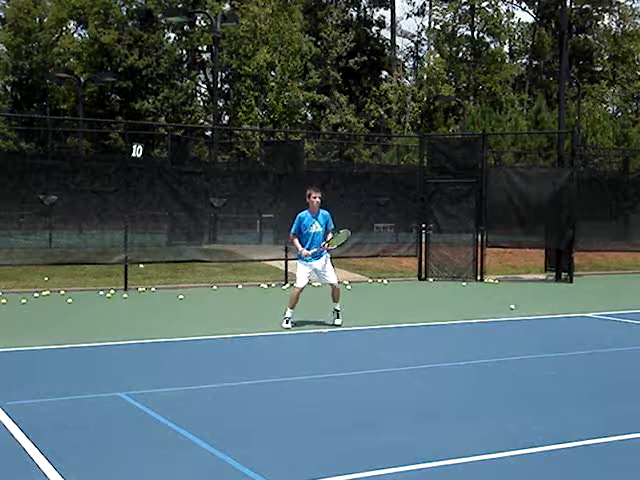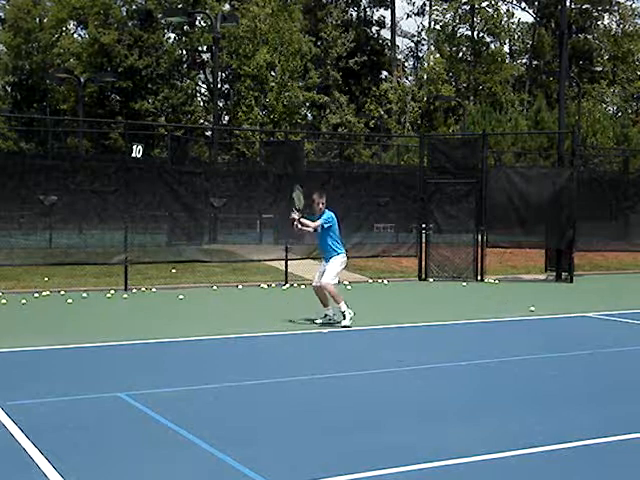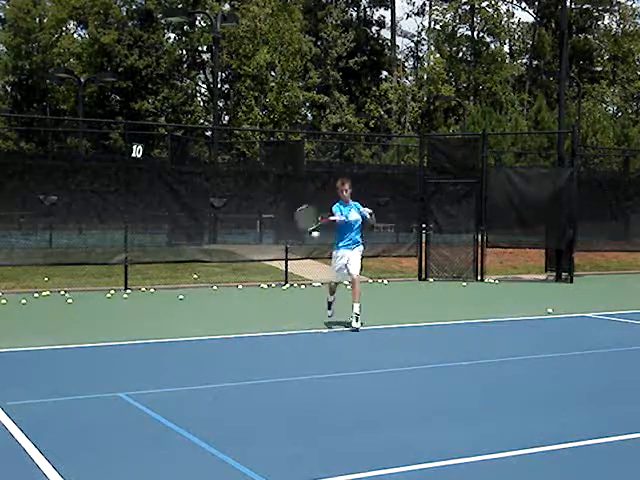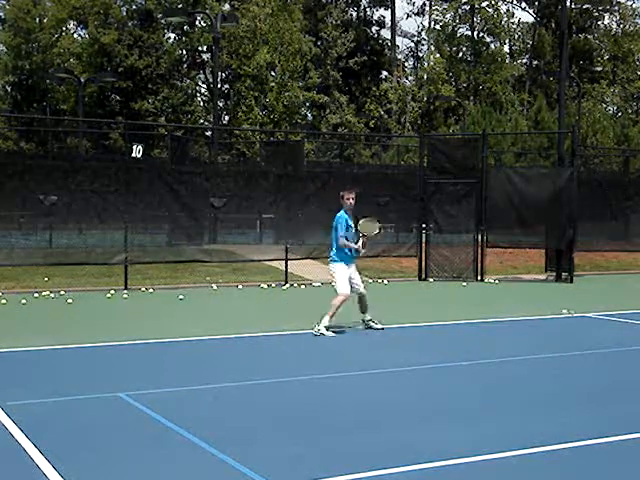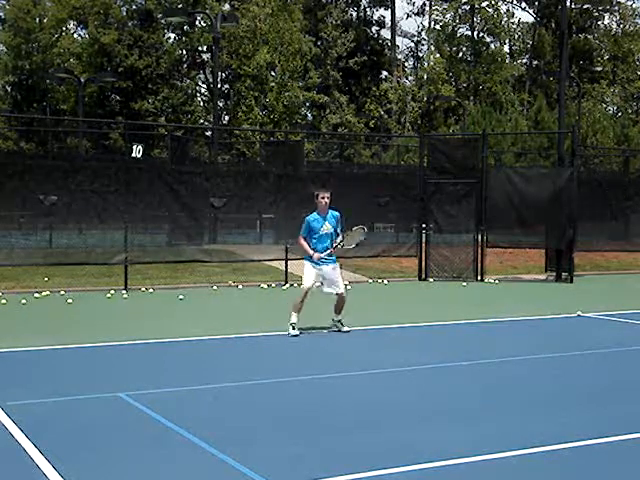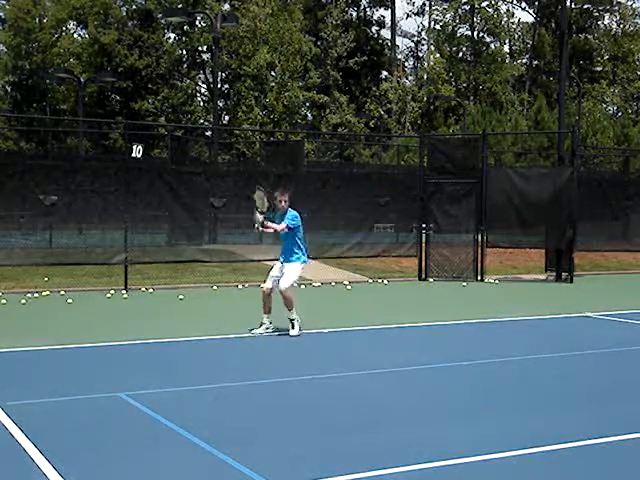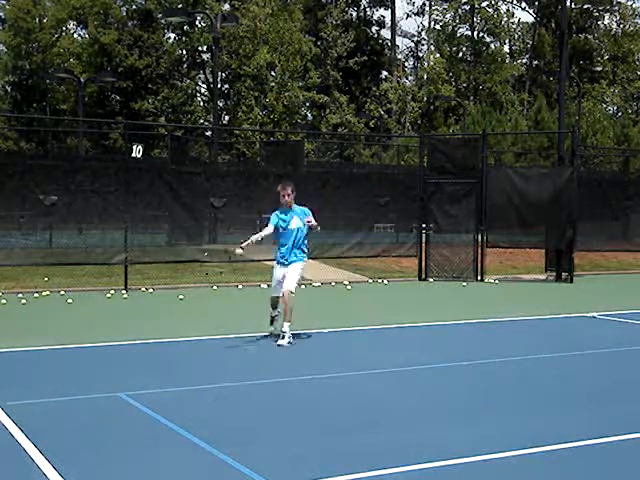
dt=0.5s
person 1, frame 1
left shoulder: (326, 215)
right shoulder: (301, 217)
left elbow: (330, 233)
right elbow: (293, 236)
left wrist: (327, 243)
right wrist: (300, 249)
left hip: (322, 257)
right hip: (305, 259)
left knee: (334, 284)
right knee: (299, 287)
left ankle: (337, 311)
right ankle: (288, 316)
person 1, frame 2
left shoulder: (328, 215)
right shoulder: (318, 216)
left elbow: (314, 225)
right elbow: (315, 229)
left wrist: (299, 219)
right wrist: (301, 227)
left hip: (337, 257)
right hip: (327, 258)
left knee: (326, 283)
right knee: (316, 285)
left ankle: (346, 312)
right ankle: (329, 315)
person 1, frame 3
left shoulder: (357, 205)
right shoulder: (336, 207)
left elbow: (372, 222)
right elbow: (338, 219)
left wrist: (371, 213)
right wrist: (337, 218)
left hip: (356, 248)
right hip: (340, 249)
left knee: (355, 277)
right knee: (335, 281)
left ankle: (356, 314)
right ankle: (331, 299)
person 1, frame 4
left shoulder: (349, 217)
right shoulder: (341, 217)
right elbow: (341, 242)
left wrist: (357, 246)
right wrist: (356, 246)
left hip: (349, 263)
right hip: (338, 262)
left knee: (361, 292)
right knee: (344, 294)
left ankle: (367, 320)
right ankle: (322, 325)
person 1, frame 5
left shoulder: (335, 216)
right shoulder: (310, 220)
right elbow: (301, 239)
right wrist: (311, 253)
left hip: (330, 263)
right hip: (312, 262)
left knee: (342, 294)
right knee: (306, 288)
left ankle: (336, 321)
right ankle: (293, 322)
person 1, frame 6
left shoulder: (293, 215)
right shoulder: (279, 215)
left elbow: (280, 228)
left wrist: (263, 222)
right wrist: (264, 226)
left hip: (296, 260)
right hip: (283, 261)
left knee: (284, 287)
right knee: (266, 290)
left ankle: (294, 319)
right ankle: (267, 323)
person 1, frame 7
left shoulder: (304, 211)
right shoulder: (276, 215)
left elbow: (315, 228)
right elbow: (268, 230)
left wrist: (314, 226)
right wrist: (253, 238)
left hip: (297, 260)
right hip: (280, 261)
left knee: (287, 293)
right knee: (275, 296)
left ankle: (286, 332)
right ankle: (275, 313)
